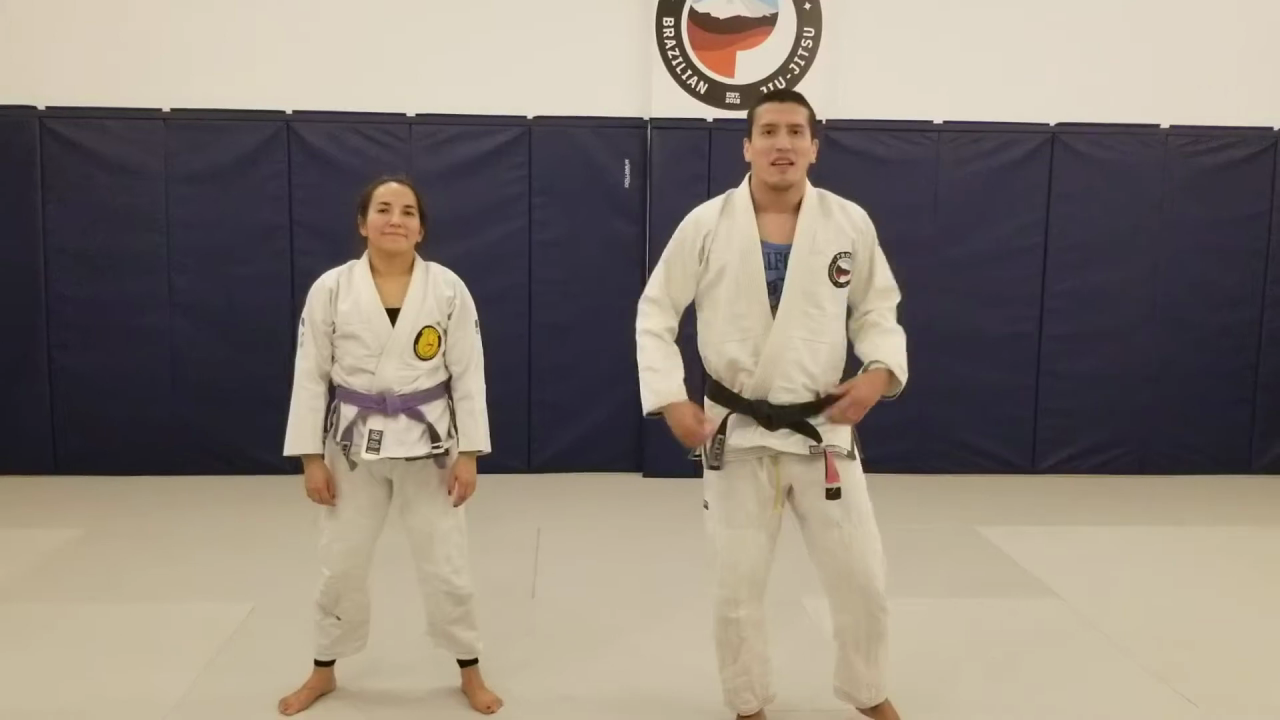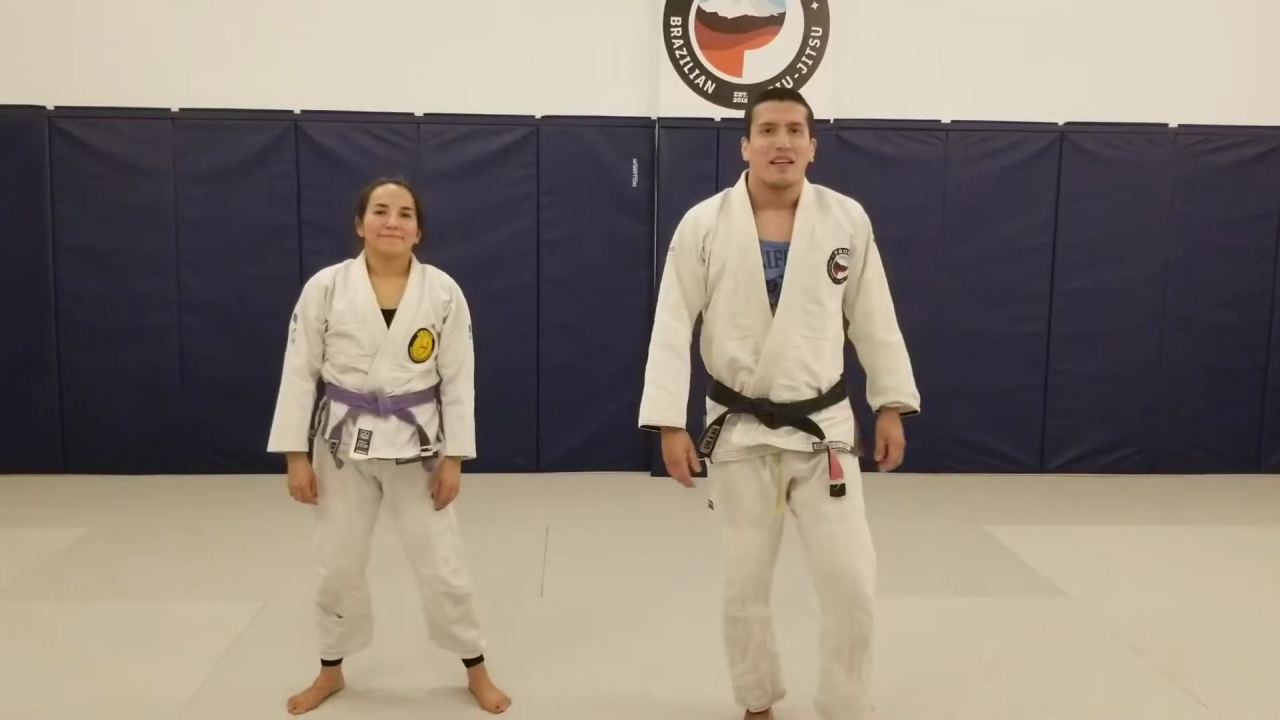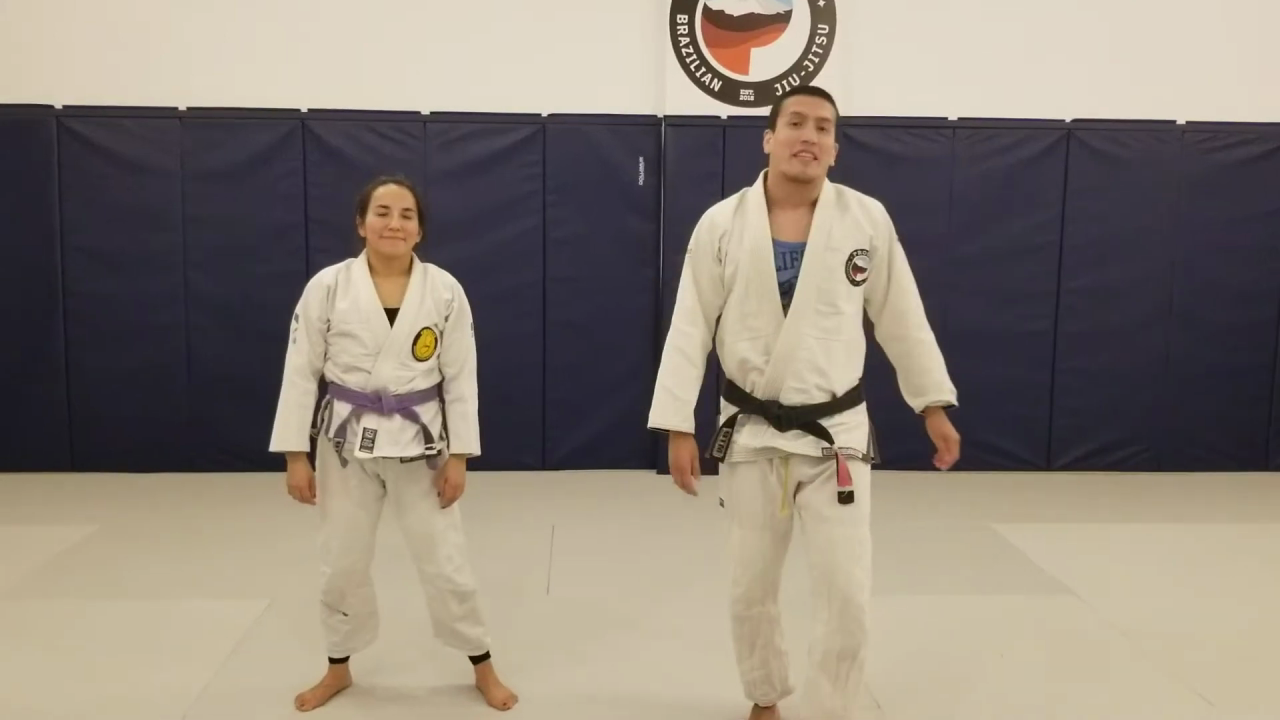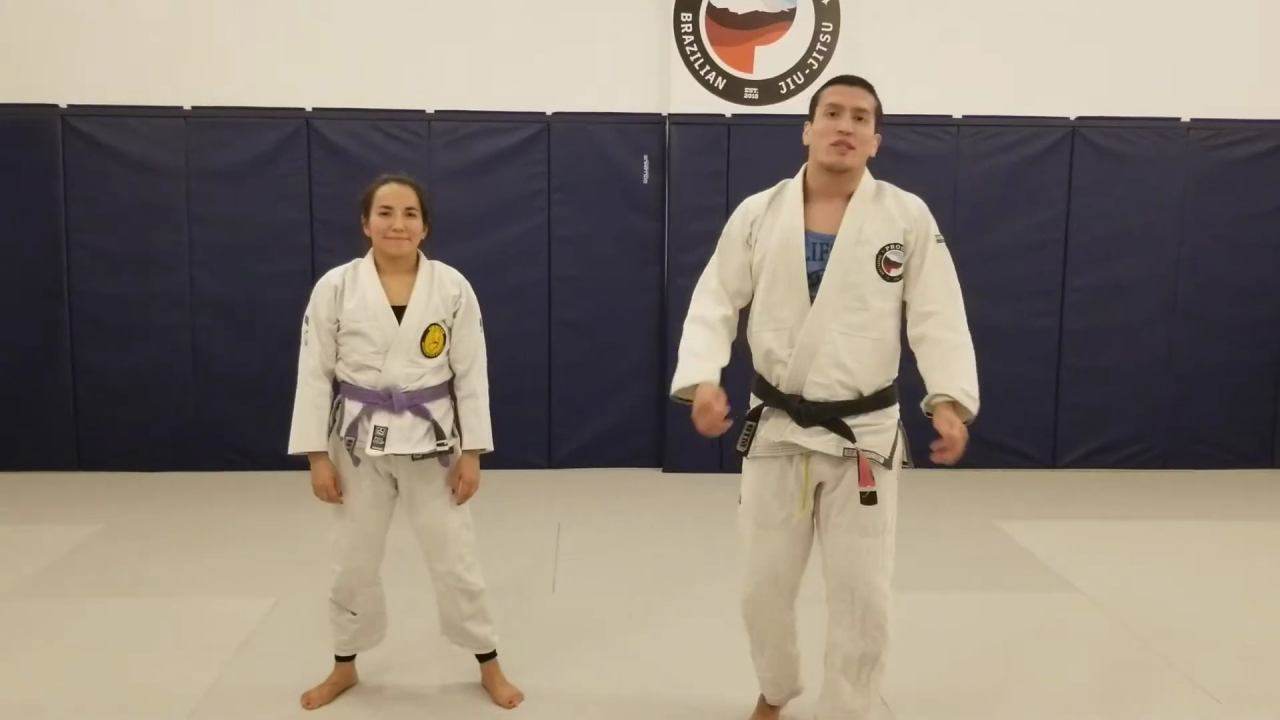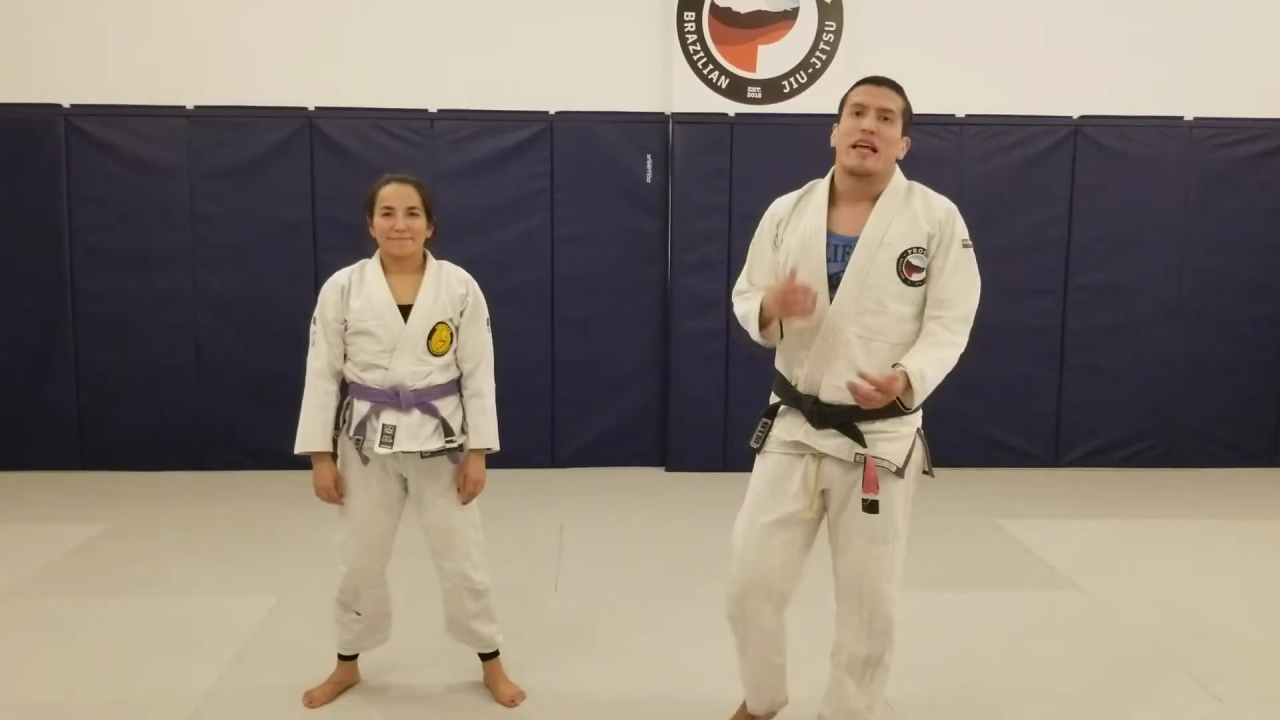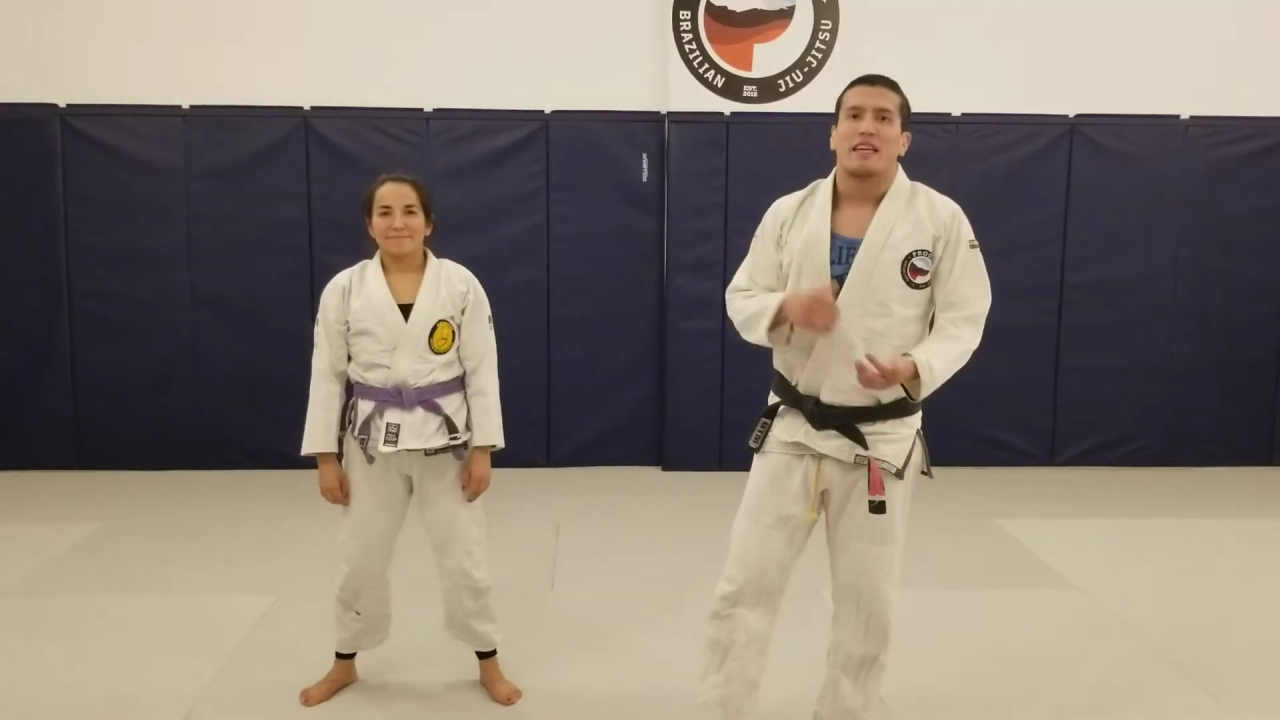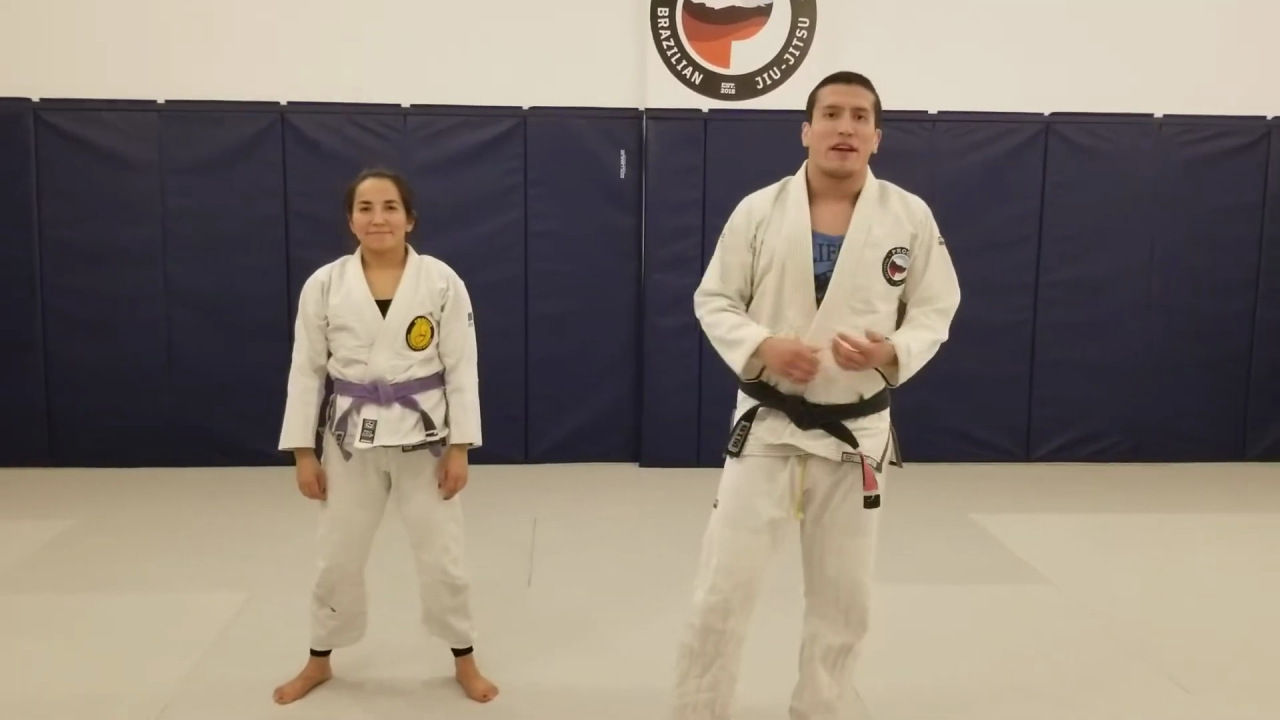
dt=0.3s
person 1, frame 1
left shoulder: (850, 222)
right shoulder: (705, 224)
left elbow: (879, 310)
right elbow: (656, 314)
left wrist: (882, 370)
right wrist: (670, 399)
left hip: (824, 430)
right hip: (735, 432)
left knee: (861, 580)
right knee: (737, 587)
person 1, frame 2
left shoulder: (847, 218)
right shoulder: (704, 224)
left elbow: (872, 319)
right elbow: (672, 325)
left wrist: (891, 404)
right wrist: (671, 424)
left hip: (824, 427)
right hip: (739, 430)
left knee: (850, 586)
right knee: (744, 586)
person 1, frame 3
left shoulder: (867, 219)
right shoulder: (721, 223)
left elbow: (900, 318)
right elbow: (690, 327)
left wrist: (933, 404)
right wrist: (676, 426)
left hip: (837, 433)
right hip: (751, 432)
left knee: (844, 595)
right knee: (751, 588)
person 1, frame 4
left shoulder: (908, 215)
right shoulder: (758, 213)
left elbow: (938, 319)
right elbow: (712, 304)
left wrist: (950, 402)
right wrist: (702, 380)
left hip: (864, 432)
right hip: (777, 429)
left knee: (862, 600)
right knee: (765, 589)
person 1, frame 5
left shoulder: (936, 217)
right shoulder: (788, 211)
left elbow: (949, 323)
right elbow: (747, 305)
left wrist: (906, 380)
right wrist: (774, 305)
left hip: (881, 435)
right hip: (792, 429)
left knee: (868, 604)
right knee: (751, 587)
person 1, frame 6
left shoulder: (941, 218)
right shoulder: (789, 212)
left elbow: (962, 320)
right elbow: (741, 302)
left wrist: (914, 369)
right wrist: (785, 308)
left hip: (881, 438)
right hip: (792, 428)
left knee: (865, 606)
right knee: (744, 588)
person 1, frame 7
left shoulder: (910, 216)
right shoulder: (759, 210)
left elbow: (934, 310)
right elbow: (715, 300)
left wrist: (895, 352)
right wrist: (761, 347)
left hip: (857, 434)
right hip: (768, 427)
left knee: (842, 599)
right knee: (723, 592)
person 2, frame 1
left shoulder: (448, 288)
right shoulder: (331, 289)
left elbow: (468, 375)
right elbow: (310, 375)
left wrist: (469, 453)
right wrist: (311, 457)
left hip: (427, 443)
right hip: (354, 444)
left knee: (445, 564)
right knee: (341, 563)
left ankle: (469, 671)
right ankle: (323, 671)
person 2, frame 2
left shoulder: (443, 291)
right shoulder: (326, 286)
left elbow: (458, 379)
right elbow: (299, 372)
left wrist: (453, 458)
right wrist: (296, 455)
left hip: (416, 444)
right hip: (344, 443)
left knee: (441, 564)
right knee: (338, 564)
left ankle: (476, 669)
right ankle: (331, 670)
person 2, frame 3
left shoulder: (444, 290)
right shoulder: (327, 286)
left elbow: (460, 378)
right elbow: (300, 372)
left wrist: (459, 456)
right wrist: (295, 454)
left hip: (420, 443)
right hip: (347, 444)
left knee: (446, 562)
right knee: (342, 562)
left ankle: (482, 665)
right ankle: (339, 668)
person 2, frame 4
left shoulder: (452, 287)
right shoulder: (335, 287)
left elbow: (471, 373)
right elbow: (314, 374)
left wrist: (472, 452)
right wrist: (317, 455)
left hip: (431, 441)
right hip: (359, 442)
left knee: (455, 559)
right knee: (352, 561)
left ankle: (488, 664)
right ankle: (344, 666)
person 2, frame 5
left shoulder: (459, 286)
right shoulder: (342, 288)
left elbow: (478, 373)
right elbow: (322, 374)
left wrist: (477, 452)
right wrist: (321, 456)
left hip: (440, 441)
right hip: (369, 441)
left knee: (462, 558)
right knee: (358, 560)
left ankle: (491, 663)
right ankle: (347, 665)
person 2, frame 6
left shoulder: (460, 284)
right shoulder: (343, 289)
left elbow: (482, 371)
right elbow: (327, 375)
left wrist: (482, 450)
right wrist: (326, 457)
left hip: (445, 439)
right hip: (373, 441)
left knee: (464, 556)
right knee: (360, 559)
left ankle: (487, 662)
right ankle: (344, 663)
person 2, frame 7
left shoulder: (441, 281)
right shoulder: (324, 285)
left elbow: (462, 368)
right elbow: (307, 370)
left wrist: (460, 448)
right wrist: (303, 452)
left hip: (423, 435)
right hip: (352, 437)
left knee: (442, 553)
right knee: (338, 555)
left ankle: (464, 660)
right ankle: (319, 660)
